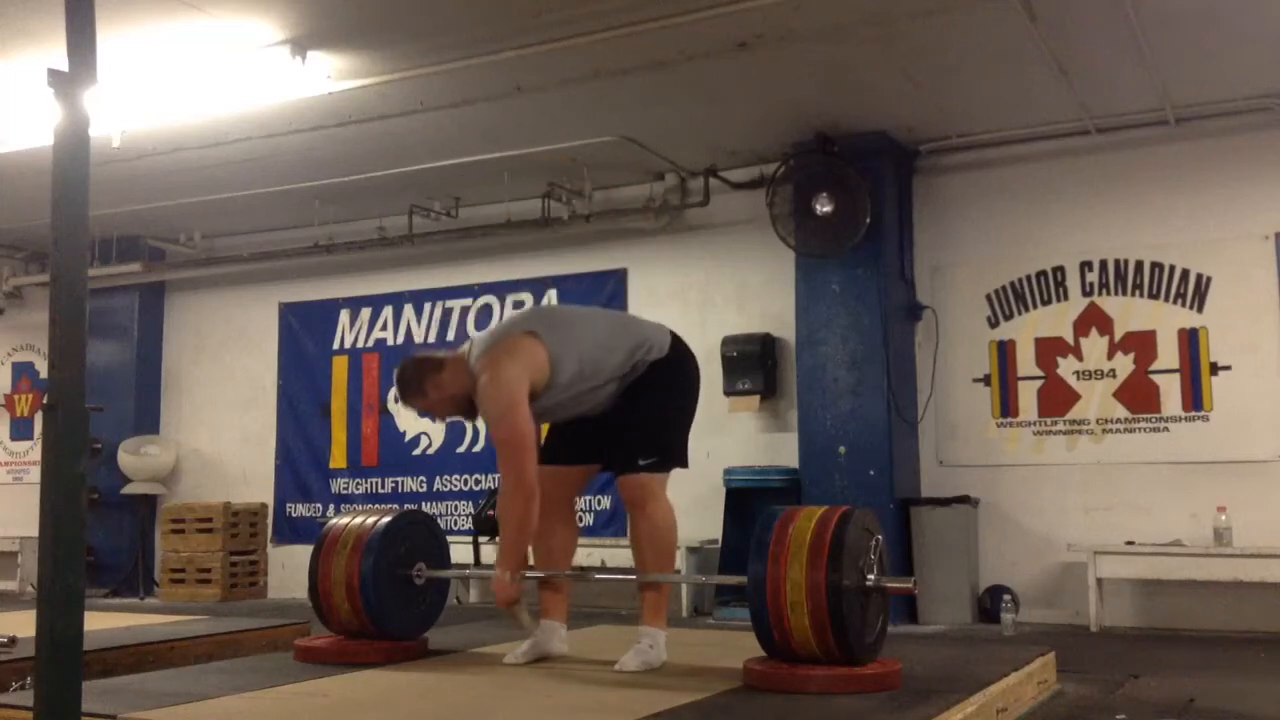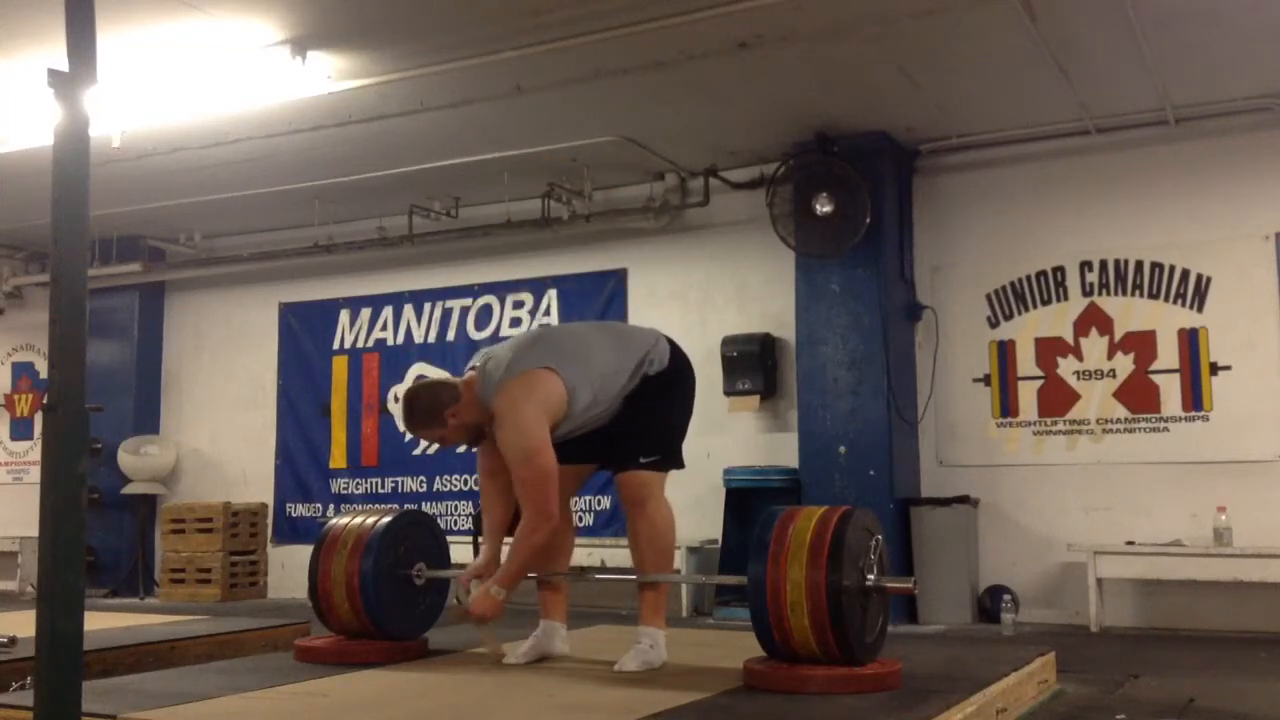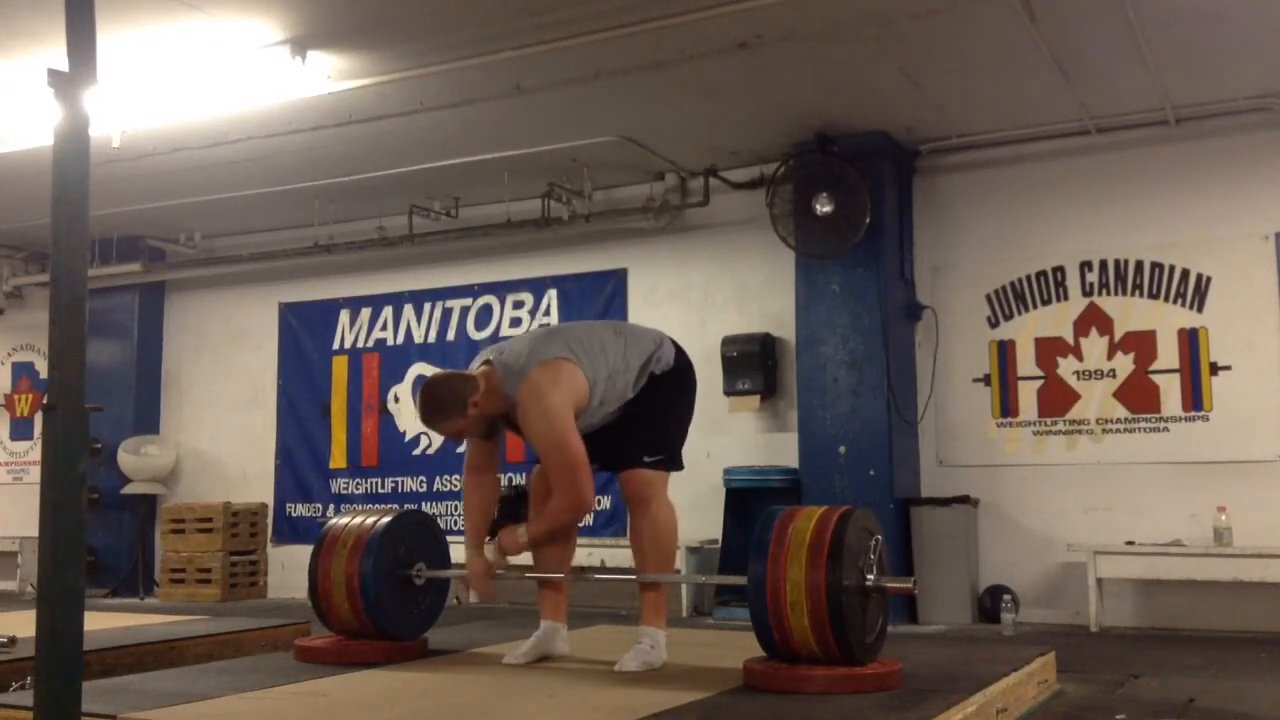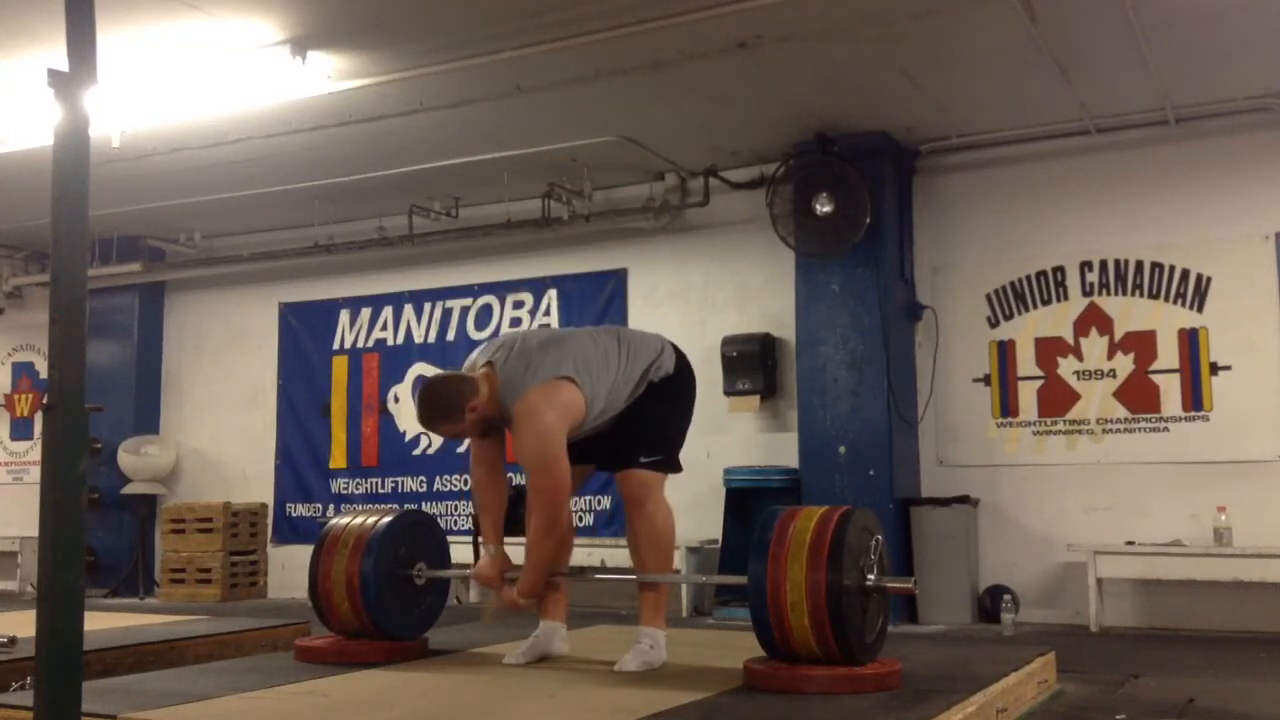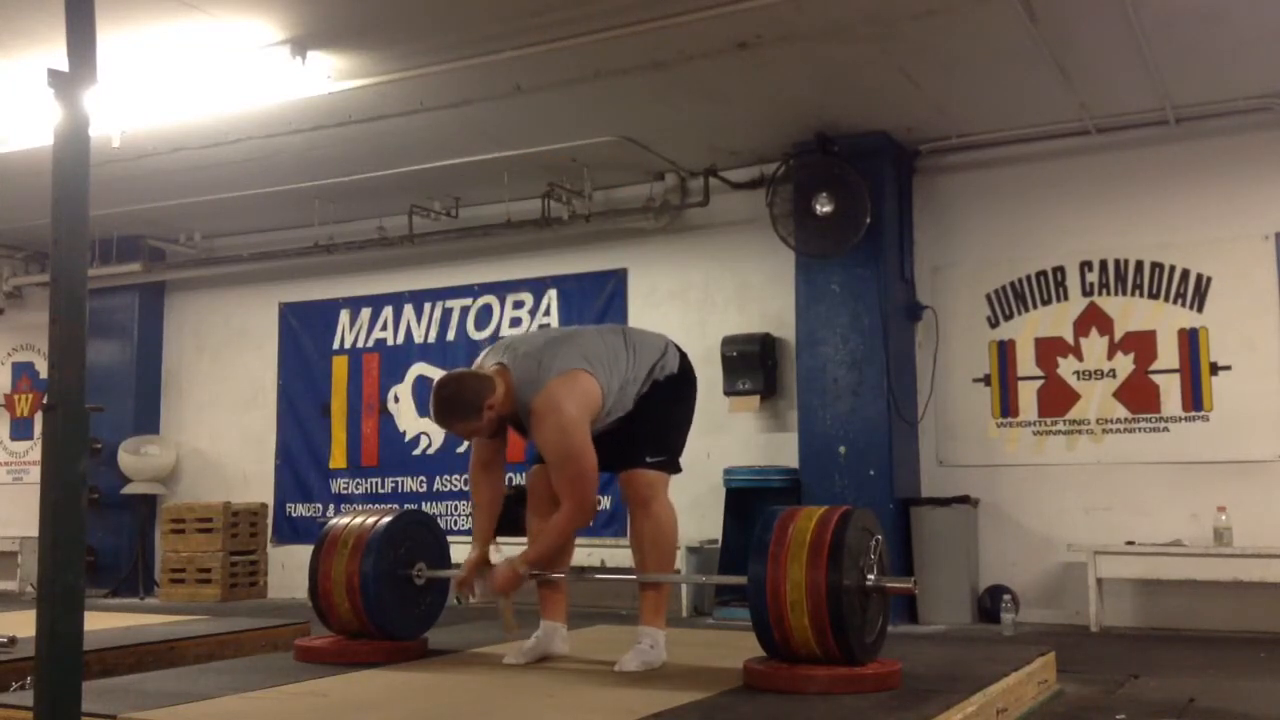
dt=1s
person 1, frame 1
left shoulder: (496, 378)
right shoulder: (482, 366)
left elbow: (519, 486)
left wrist: (507, 571)
right wrist: (514, 551)
left hip: (657, 368)
right hip: (604, 389)
left knee: (639, 490)
right knee: (551, 491)
left ankle: (652, 635)
right ankle: (551, 629)
person 1, frame 2
left shoulder: (516, 411)
right shoulder: (476, 384)
left elbow: (542, 517)
right elbow: (494, 476)
left wrist: (497, 589)
right wrist: (489, 552)
left hip: (655, 375)
right hip: (603, 386)
left knee: (638, 490)
right knee: (546, 493)
left ankle: (652, 635)
right ankle: (551, 630)
person 1, frame 3
left shoulder: (538, 400)
right shoulder: (477, 384)
left elbow: (578, 499)
right elbow: (478, 474)
left wrist: (522, 535)
right wrist: (474, 554)
left hip: (658, 375)
right hip: (607, 390)
left knee: (642, 487)
right knee: (544, 488)
left ankle: (653, 636)
right ankle: (552, 630)
person 1, frame 4
left shoulder: (536, 415)
right shoulder: (473, 379)
left elbow: (551, 520)
right elbow: (486, 470)
left wrist: (524, 592)
right wrist: (492, 549)
left hip: (657, 377)
right hip: (603, 384)
left knee: (638, 487)
right knee: (544, 494)
left ankle: (652, 635)
right ankle: (552, 630)
person 1, frame 5
left shoulder: (555, 410)
right shoulder: (483, 380)
left elbow: (580, 507)
right elbow: (486, 468)
left wrist: (520, 567)
right wrist: (479, 549)
left hip: (659, 378)
right hip: (608, 380)
left knee: (642, 487)
right knee: (541, 489)
left ankle: (652, 636)
right ankle: (552, 630)
